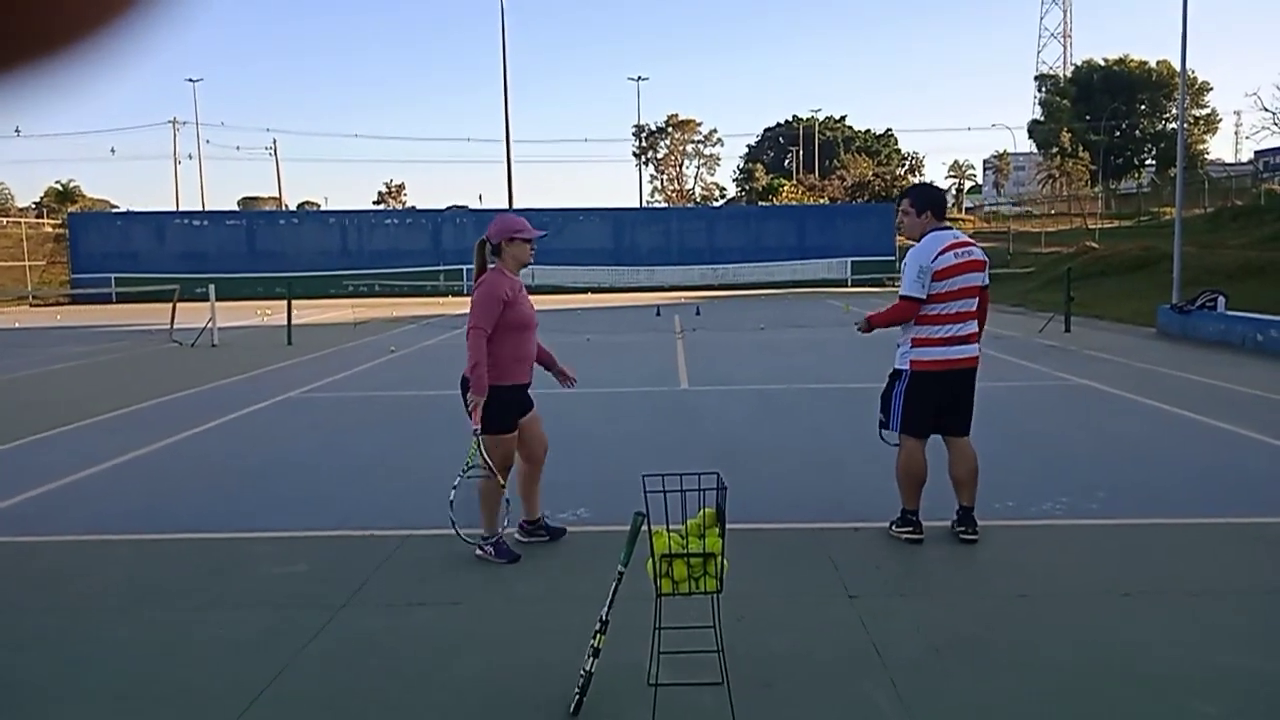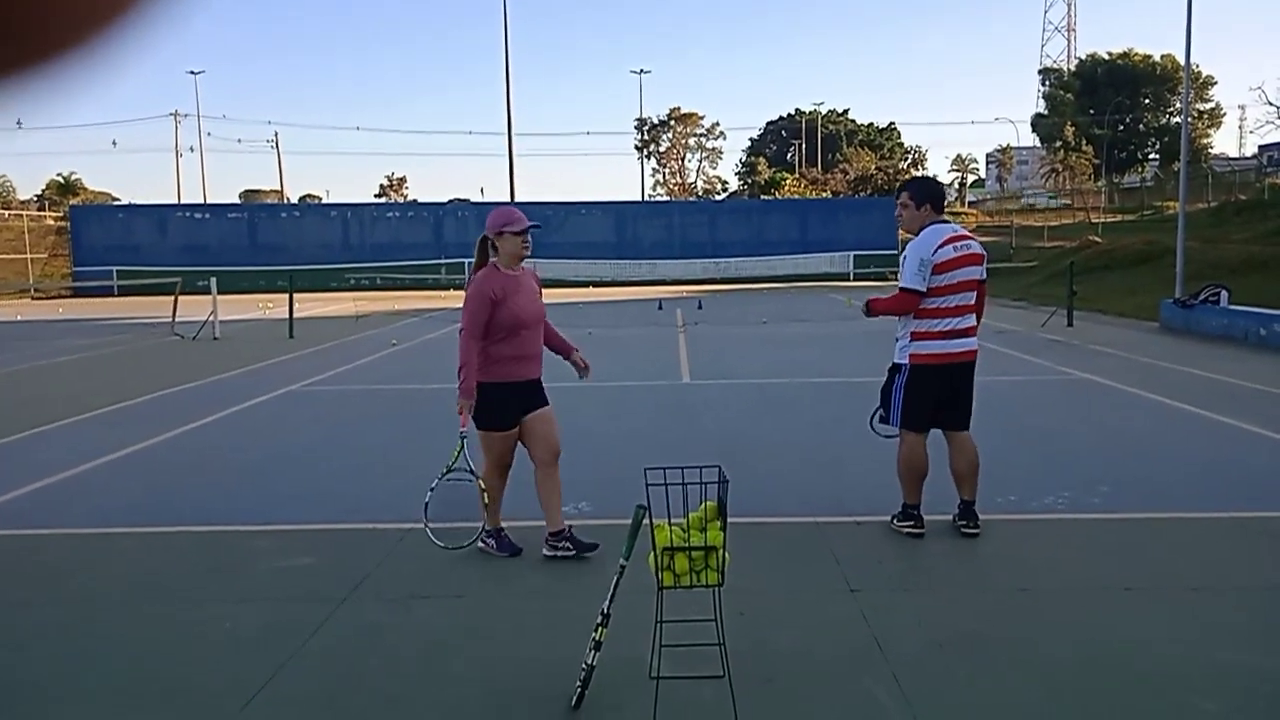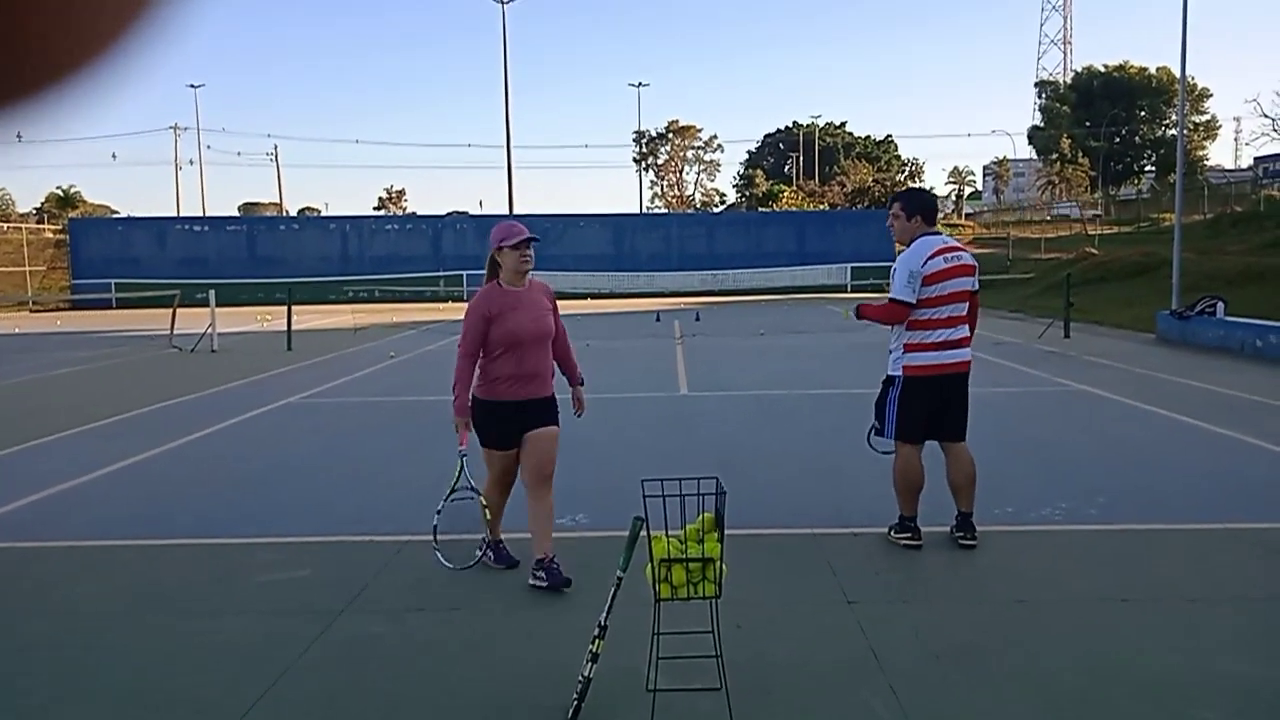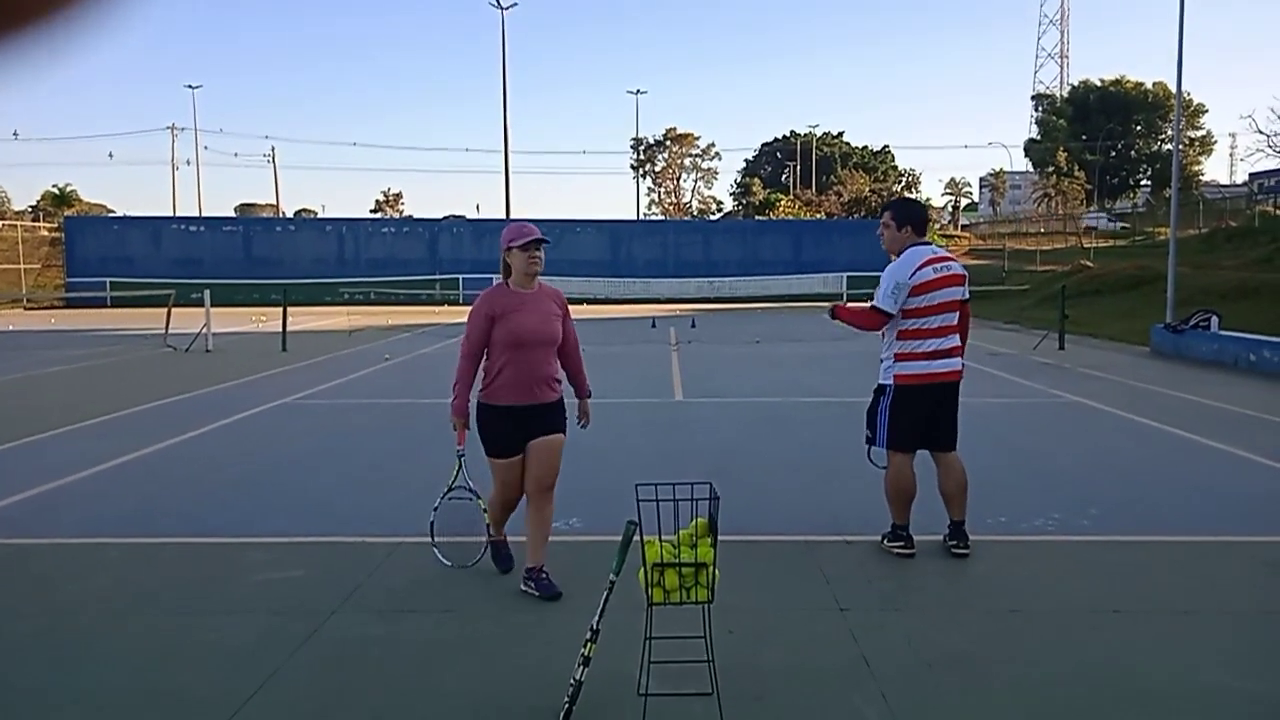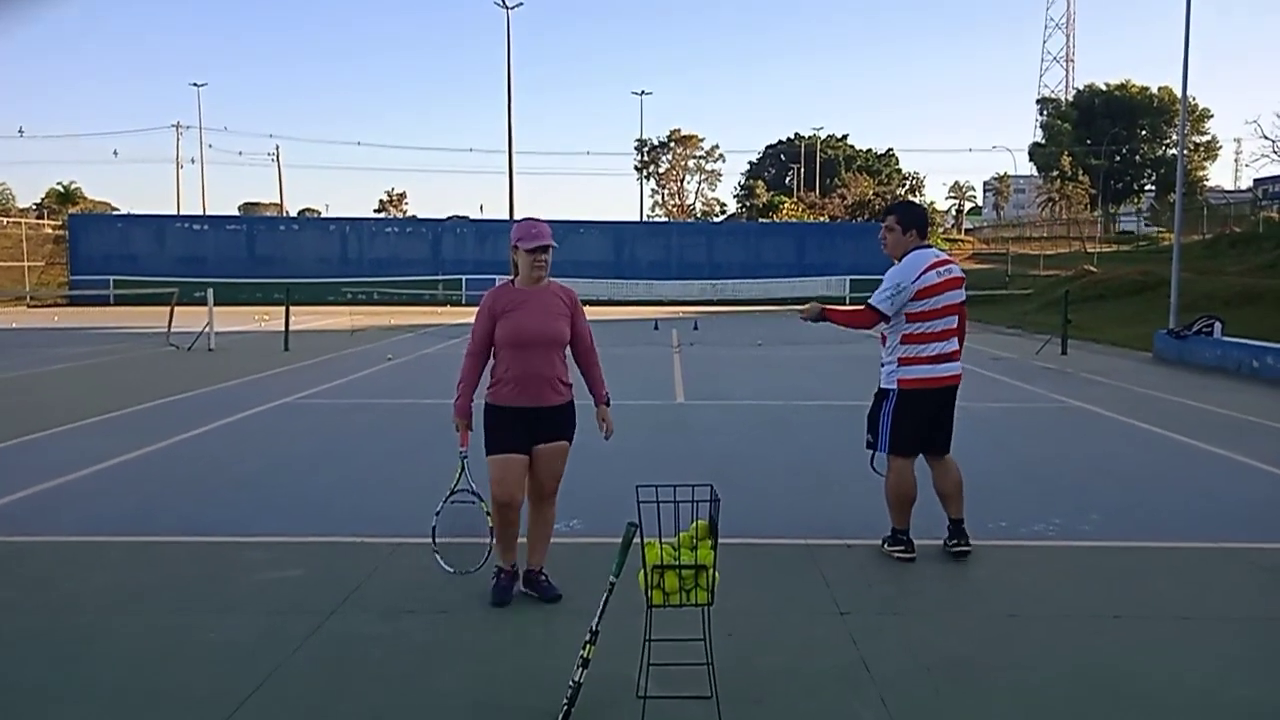
dt=0.2s
person 1, frame 1
left shoulder: (513, 283)
right shoulder: (494, 284)
right elbow: (476, 335)
left wrist: (553, 364)
right wrist: (478, 386)
left hip: (513, 388)
right hip: (492, 391)
left knee: (536, 453)
right knee: (498, 466)
left ankle: (531, 523)
right ankle: (489, 540)
person 1, frame 2
left shoulder: (529, 278)
right shoulder: (485, 283)
right elbow: (469, 337)
left wrist: (570, 352)
right wrist: (467, 389)
left hip: (529, 385)
right hip: (493, 389)
left knee: (549, 455)
right knee: (499, 463)
left ankle: (557, 536)
right ankle: (491, 533)
person 1, frame 3
left shoulder: (544, 293)
right shoulder: (485, 301)
left elbow: (559, 341)
right elbow: (467, 354)
left wrist: (575, 381)
right wrist: (462, 405)
left hip: (541, 403)
right hip: (496, 406)
left knee: (541, 480)
right knee: (501, 480)
left ankle: (544, 564)
right ankle: (491, 543)
person 1, frame 4
left shoulder: (555, 299)
right shoulder: (491, 301)
left elbow: (570, 350)
right elbow: (470, 354)
left wrist: (582, 393)
right wrist: (459, 405)
left hip: (548, 409)
right hip: (499, 411)
left knee: (542, 490)
right knee: (509, 491)
left ankle: (535, 572)
right ankle: (496, 536)
person 1, frame 5
left shoulder: (567, 298)
right shoulder: (496, 299)
left elbow: (585, 352)
right elbow: (476, 354)
left wrist: (601, 400)
right wrist: (462, 405)
left hip: (556, 412)
right hip: (505, 413)
left knee: (545, 496)
right knee: (505, 498)
left ankle: (534, 573)
right ankle: (506, 568)
person 2, frame 1
left shoulder: (921, 254)
right shoulder: (975, 251)
left elbow: (907, 310)
right elbow: (981, 304)
left wrist: (871, 322)
left hip: (922, 363)
right hip: (963, 360)
left knee: (911, 439)
right knee: (959, 438)
left ankle: (909, 519)
right ankle: (966, 517)
person 2, frame 2
left shoulder: (920, 247)
right shoulder: (972, 244)
left elbow: (906, 302)
right elbow: (978, 298)
left wrist: (872, 306)
left hip: (921, 357)
right hip: (962, 353)
left knee: (912, 434)
right knee: (959, 432)
left ankle: (911, 513)
right ankle: (968, 512)
person 2, frame 3
left shoulder: (911, 258)
right shoulder: (964, 255)
left elbow: (895, 313)
right elbow: (972, 309)
left wrist: (862, 309)
left hip: (914, 369)
right hip: (956, 365)
left knee: (908, 446)
right knee: (955, 444)
left ankle: (908, 525)
right ankle: (966, 523)
person 2, frame 4
left shoulder: (901, 269)
right shoulder: (954, 265)
left elbow: (874, 320)
right elbow: (963, 320)
left wrist: (838, 311)
left hip: (905, 378)
right hip: (947, 375)
left knee: (899, 455)
right knee: (946, 453)
left ankle: (900, 533)
right ankle: (958, 532)
person 2, frame 5
left shoulder: (904, 273)
right shoulder: (951, 268)
left elbow: (868, 318)
right elbow: (960, 322)
left wrist: (823, 313)
left hip: (907, 383)
right hip: (946, 378)
left knee: (899, 459)
right knee: (940, 456)
left ankle: (900, 538)
right ankle: (957, 532)
